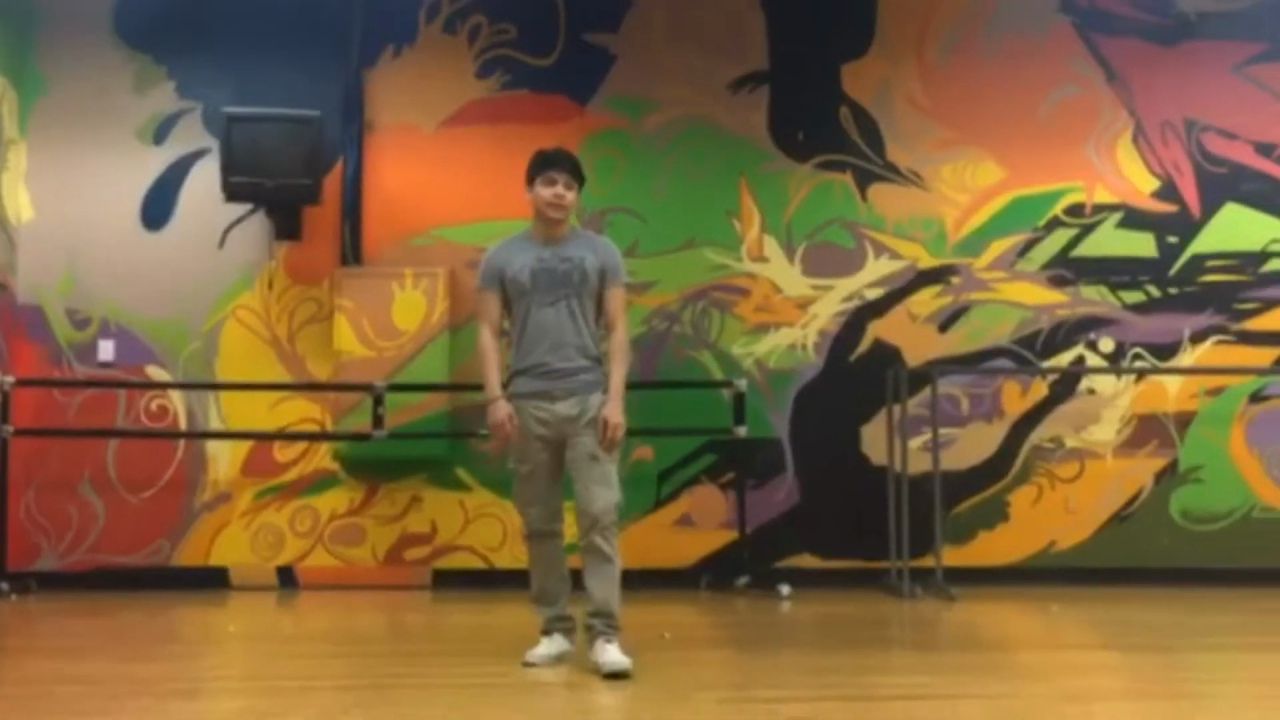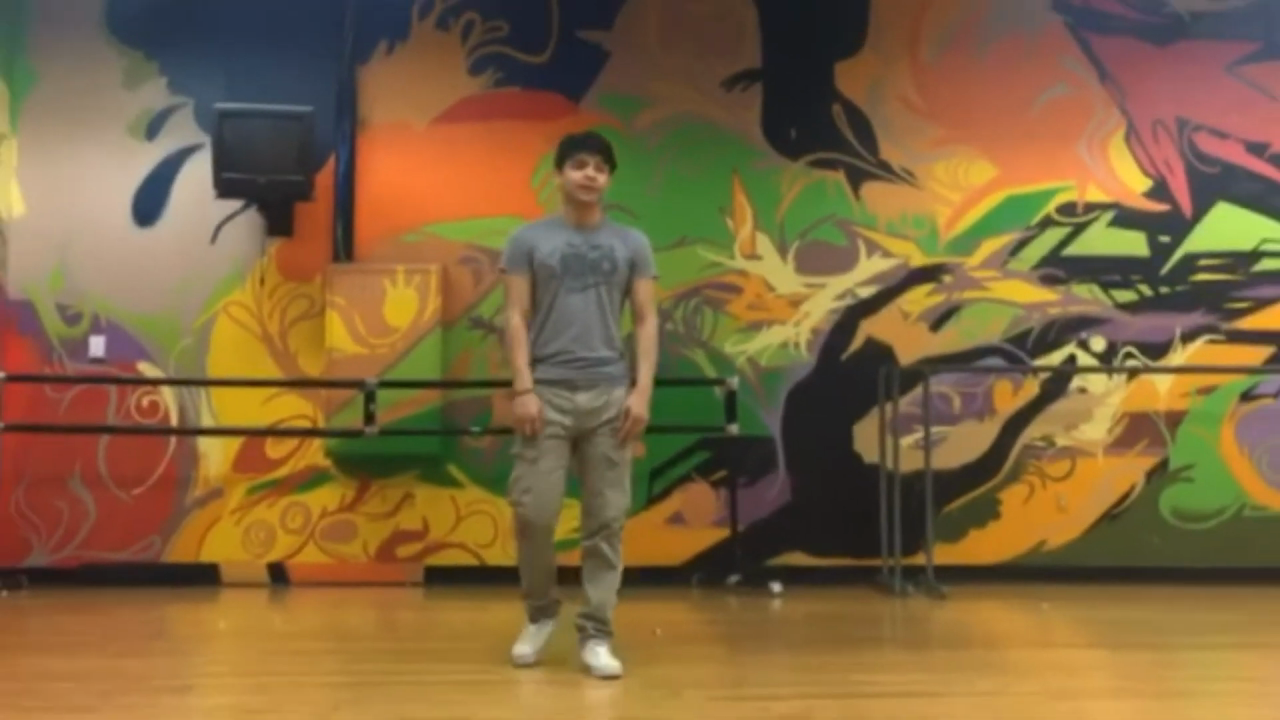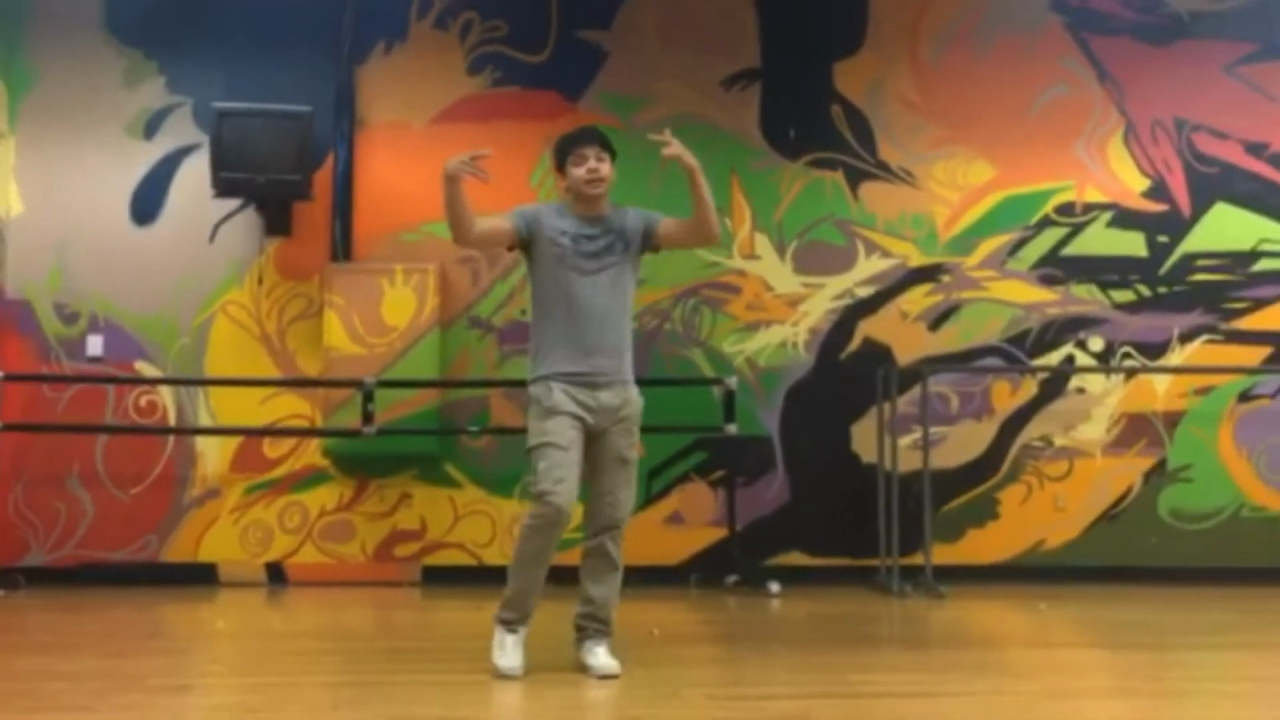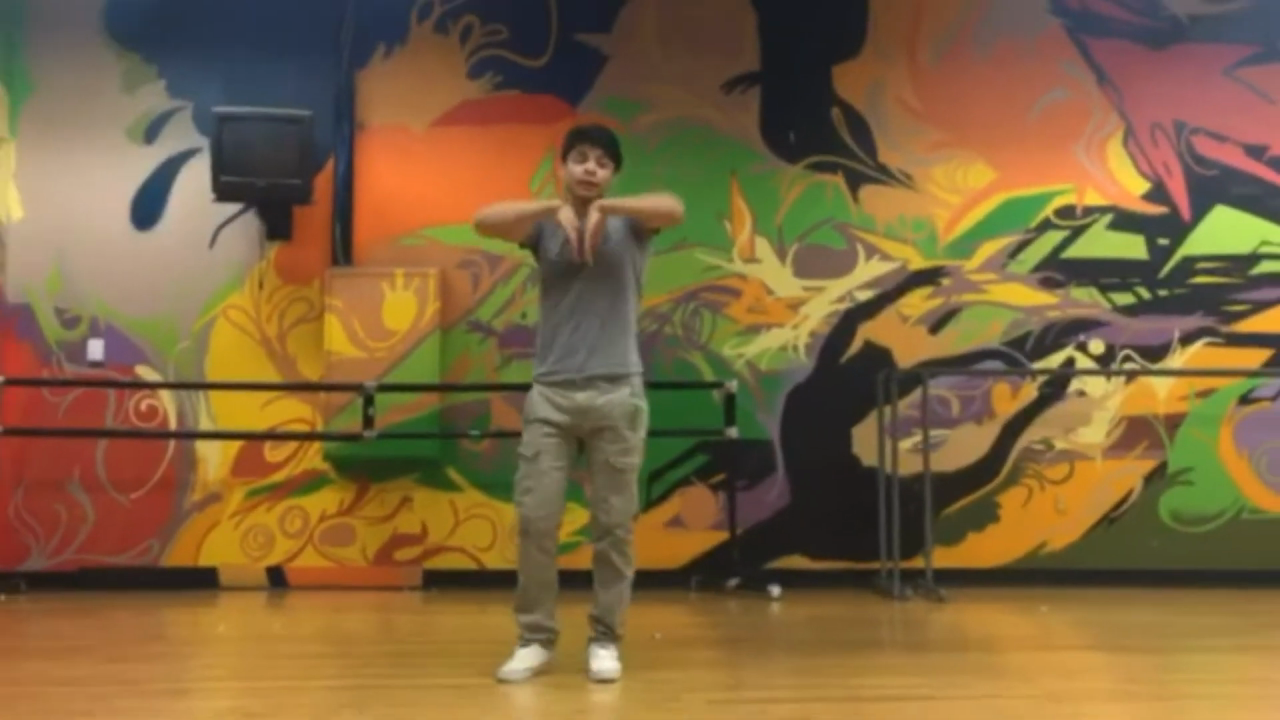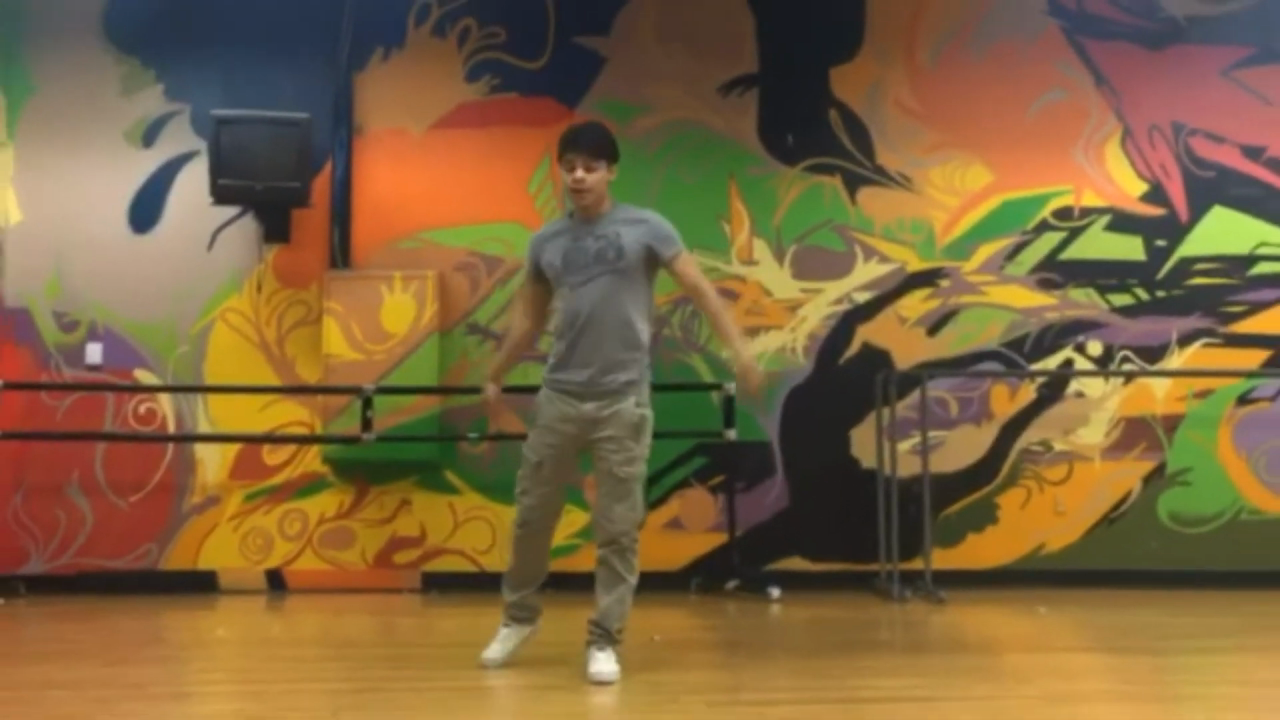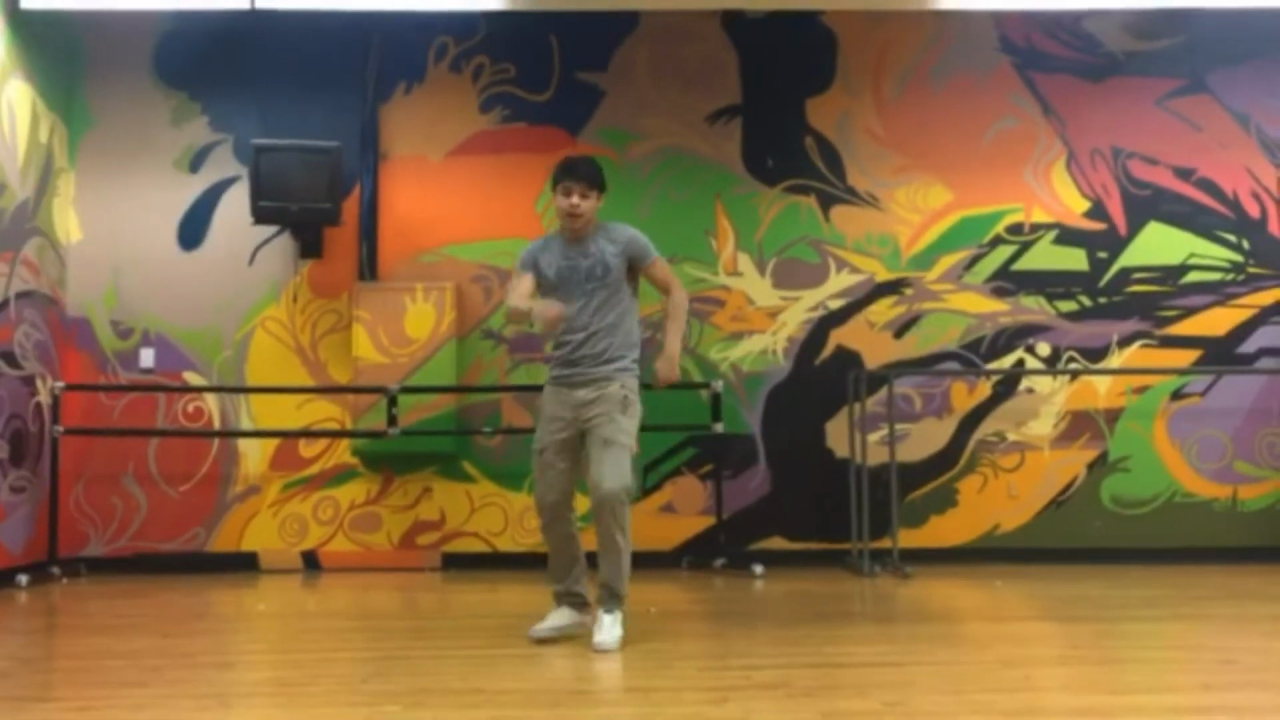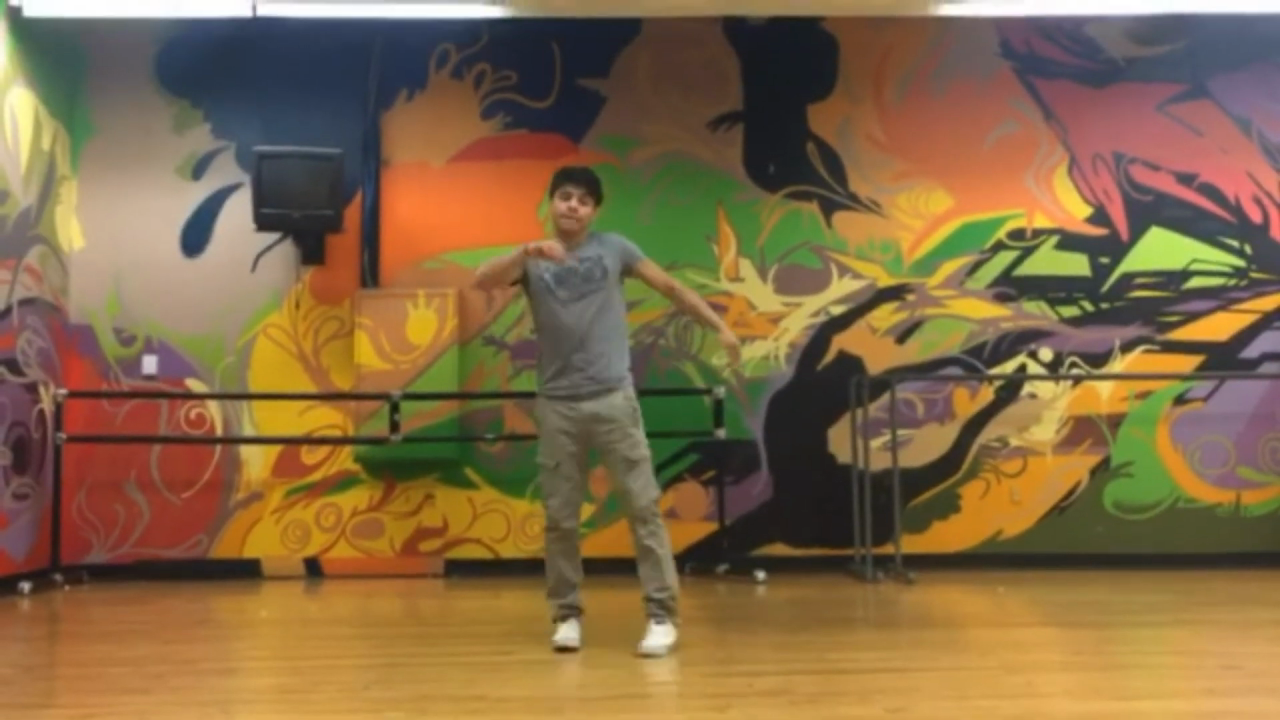
dt=0.5s
person 1, frame 1
left shoulder: (602, 253)
right shoulder: (501, 258)
left elbow: (616, 330)
right elbow: (488, 333)
left wrist: (615, 400)
right wrist: (495, 398)
left hip: (589, 401)
right hip: (528, 403)
left knee: (600, 514)
right knee: (540, 523)
left ankle: (603, 634)
right ankle: (556, 629)
person 1, frame 2
left shoulder: (632, 243)
right shoulder: (527, 239)
left elbow: (647, 321)
right elbow: (516, 319)
left wrist: (642, 392)
right wrist: (522, 389)
left hip: (609, 396)
right hip: (548, 395)
left knee: (606, 518)
right knee: (533, 511)
left ankle: (595, 634)
right ankle: (539, 615)
person 1, frame 3
left shoulder: (633, 224)
right shoulder: (539, 221)
left elbow: (705, 234)
right elbow: (467, 236)
left wrist: (692, 170)
right wrist: (452, 185)
left hip: (619, 392)
right hip: (557, 388)
left knee: (610, 518)
right knee: (553, 503)
left ankle: (594, 635)
right ankle: (511, 621)
person 1, frame 4
left shoulder: (627, 220)
right shoulder: (548, 224)
left elbow: (673, 209)
right elbow: (484, 220)
left wrist: (605, 208)
right wrist: (554, 206)
left hip: (618, 393)
right hip: (551, 393)
left knee: (615, 521)
right knee: (536, 516)
left ankle: (605, 637)
right ankle: (535, 637)
person 1, frame 5
left shoulder: (644, 227)
right shoulder: (547, 242)
left elbow: (698, 286)
right elbow: (530, 316)
left wrist: (738, 348)
right wrist: (496, 376)
left hip: (622, 401)
right hip: (559, 398)
left knee: (618, 529)
right knee: (533, 515)
left ankle: (604, 639)
right ankle: (519, 616)
person 1, frame 6
left shoulder: (625, 239)
right shoulder: (538, 252)
left elbow: (676, 289)
right elbow: (511, 302)
left wrist: (671, 351)
right wrist: (532, 308)
left hip: (615, 387)
right hip: (561, 389)
left knee: (610, 490)
right knee: (551, 499)
left ankle: (610, 605)
right ankle: (570, 601)
person 1, frame 7
left shoulder: (614, 248)
right shoulder: (531, 258)
left elbow: (671, 287)
right elbow: (482, 281)
left wrist: (720, 327)
right wrist: (527, 252)
left hip: (614, 398)
right hip: (556, 404)
left knee: (642, 503)
right knee: (560, 517)
left ankle: (661, 614)
right ankle: (568, 615)
